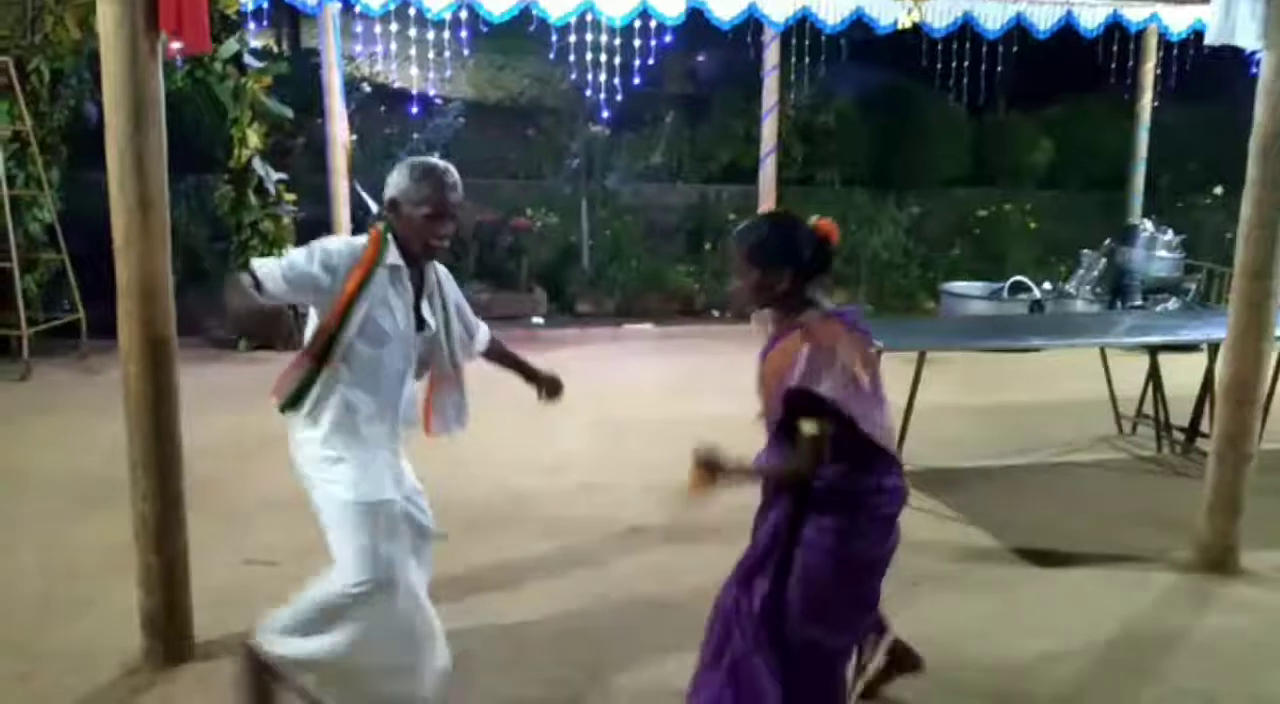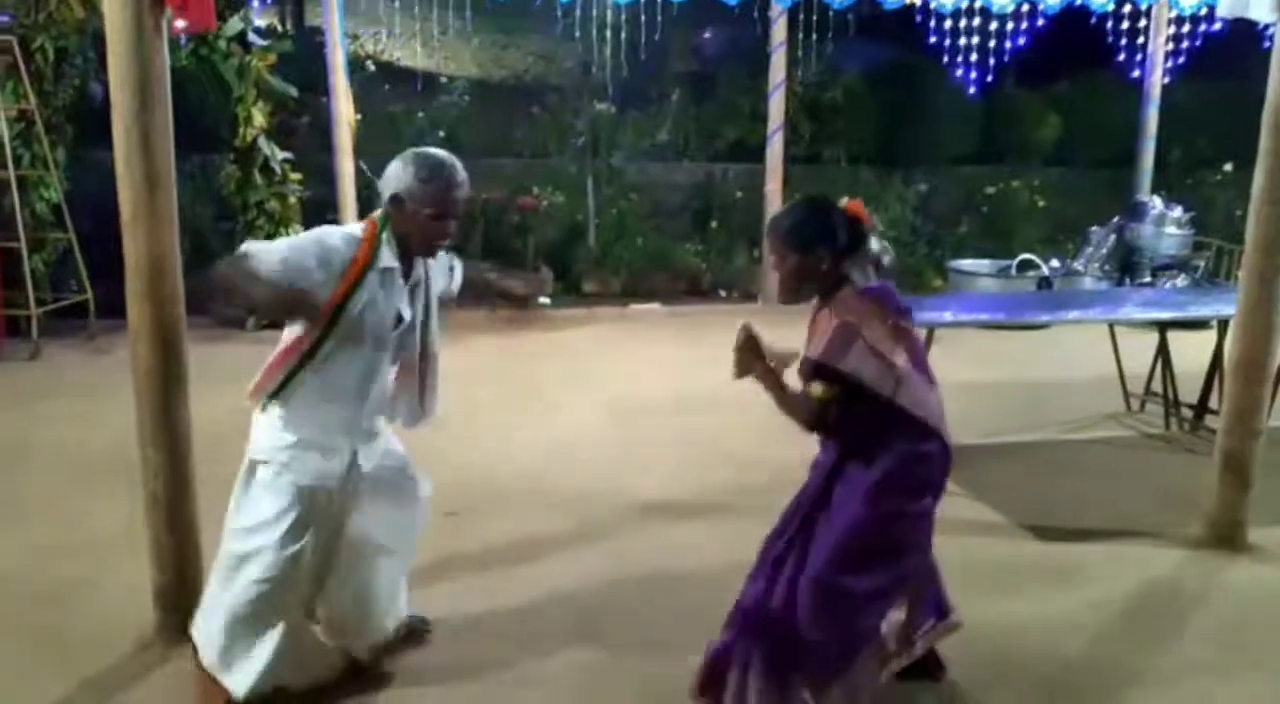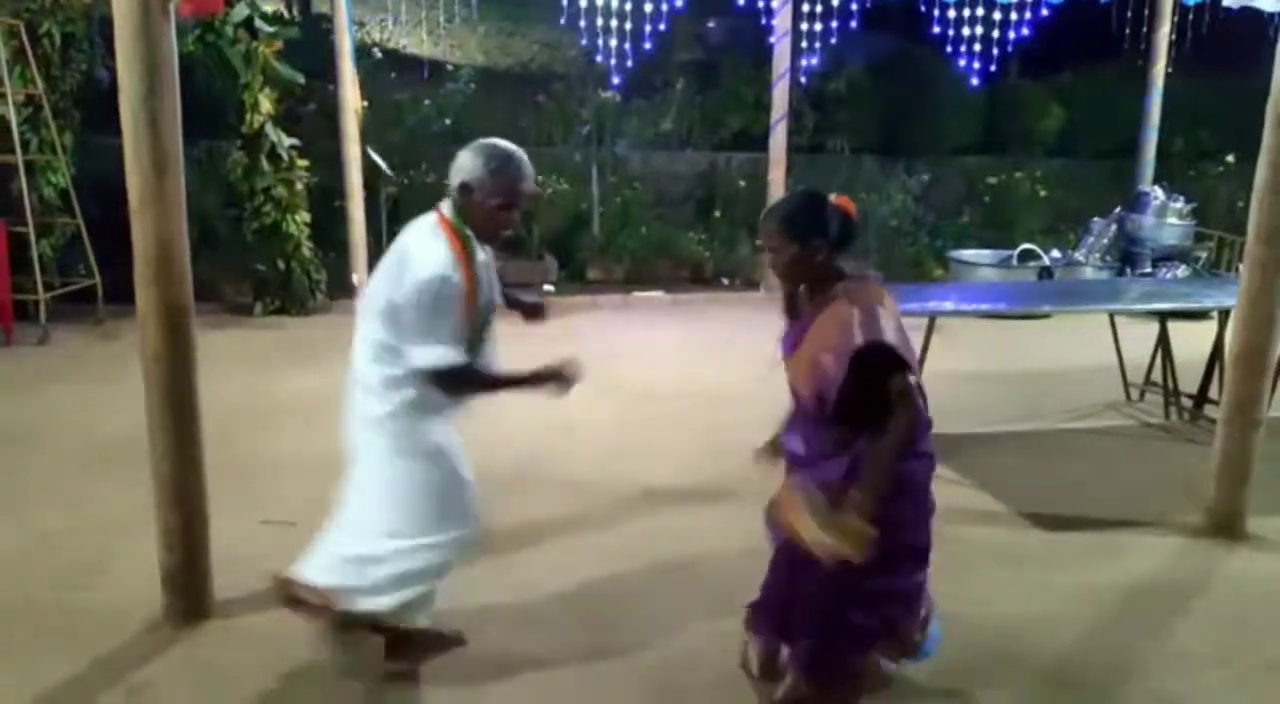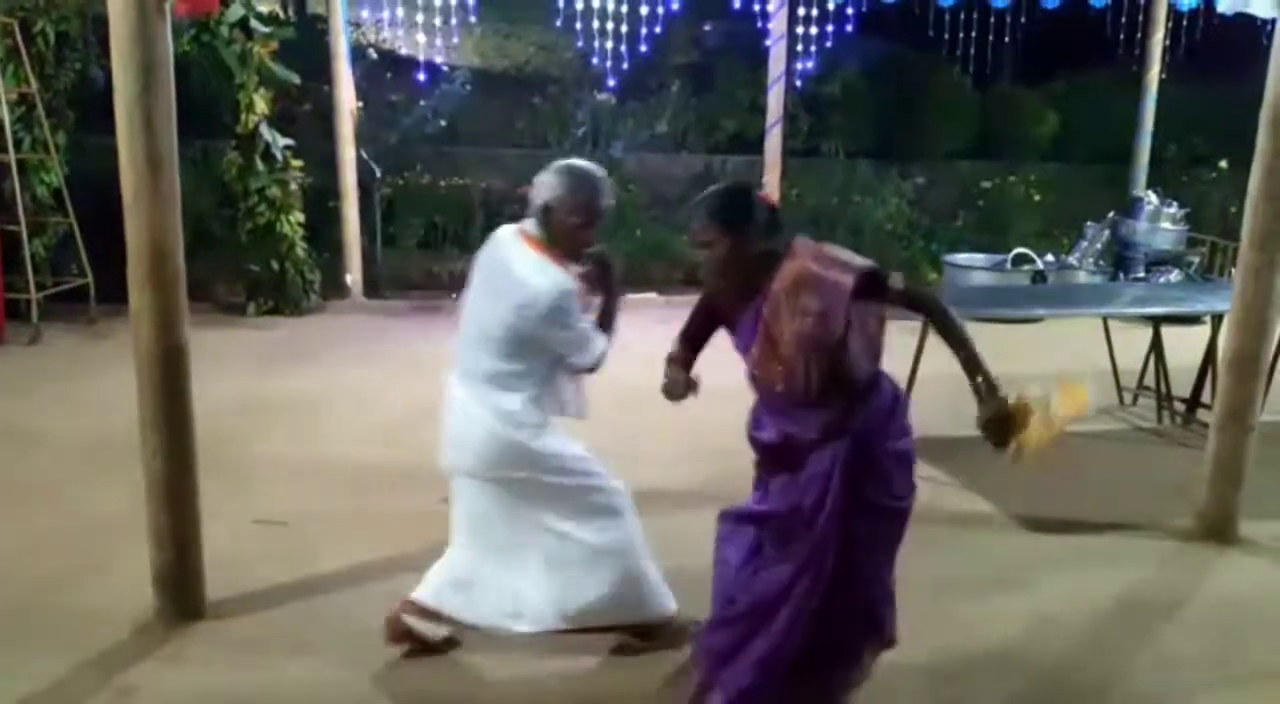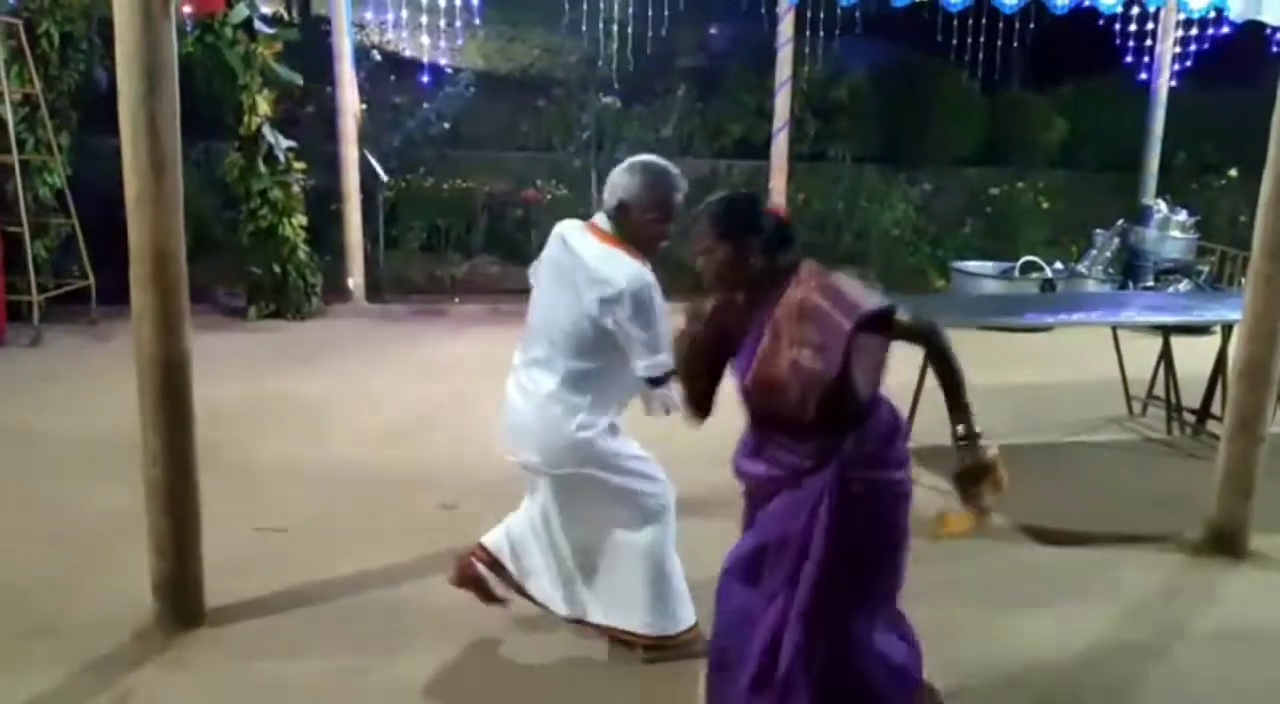
dt=0.3s
person 1, frame 1
left shoulder: (437, 279)
right shoulder: (344, 259)
left elbow: (475, 338)
right elbow: (252, 281)
left wrist: (533, 375)
right wrist: (252, 304)
left hip: (380, 440)
right hip: (335, 441)
left knee: (410, 536)
right knee: (366, 572)
right ankle: (274, 650)
person 1, frame 2
left shoulder: (425, 261)
right shoulder: (338, 249)
left elbow: (450, 277)
right elbow: (232, 271)
right wrist: (279, 300)
left hip: (357, 427)
right hip: (299, 430)
left knee: (399, 498)
right knee: (276, 556)
left ankle: (370, 628)
person 1, frame 3
left shoulder: (440, 232)
right shoulder: (436, 271)
right elbow: (447, 376)
left wrist: (515, 303)
right wrist: (538, 378)
left hip: (411, 407)
right hip: (396, 410)
left knee: (436, 516)
right knee: (439, 525)
left ankle: (401, 624)
right ankle: (324, 586)
person 1, frame 4
left shoulder: (504, 242)
right shoulder: (553, 290)
right elbow: (588, 358)
right wrist: (610, 296)
left hip: (473, 419)
right hip: (510, 431)
left knee: (486, 535)
right knee: (602, 503)
left ankle: (418, 614)
right ankle: (647, 619)
person 1, frame 5
left shoulder: (565, 236)
right shoulder: (632, 282)
right elbow: (657, 373)
left hip: (528, 403)
right hip: (570, 424)
left knee: (557, 506)
right knee: (647, 503)
left ankle: (487, 563)
right ankle: (659, 630)
person 2, frame 1
left shoulder: (821, 346)
right shoulder: (790, 324)
left elbow: (809, 460)
left wrist: (729, 469)
left hip: (843, 498)
right hip: (810, 488)
left knee: (806, 618)
right ankle: (882, 654)
person 2, frame 2
left shoulder: (845, 317)
right shoulder: (859, 289)
left elbow: (812, 414)
left wrist: (759, 367)
left hip: (889, 458)
right hip: (880, 451)
left knee: (835, 567)
right knee: (887, 557)
right ankle: (912, 653)
person 2, frame 3
left shoulder: (862, 309)
right shoulder: (800, 299)
left elbow: (907, 410)
left wrist: (866, 498)
right wrist: (788, 435)
left hip: (873, 462)
right hip: (827, 457)
left knee: (844, 570)
person 2, frame 4
left shoulder: (815, 270)
right shoulder: (722, 298)
left elbow: (922, 301)
right elbow: (683, 350)
left wrist: (984, 387)
right wrist: (676, 373)
left hip: (856, 445)
right hip: (787, 451)
left knee: (837, 577)
right knee: (757, 560)
person 2, frame 5
left shoulder: (820, 296)
right shoulder: (725, 318)
left elbow: (929, 337)
right elbow: (701, 408)
left wrist: (965, 439)
right wrist: (687, 361)
left hip: (852, 474)
right hip: (780, 477)
left knee: (839, 610)
right knee: (759, 603)
